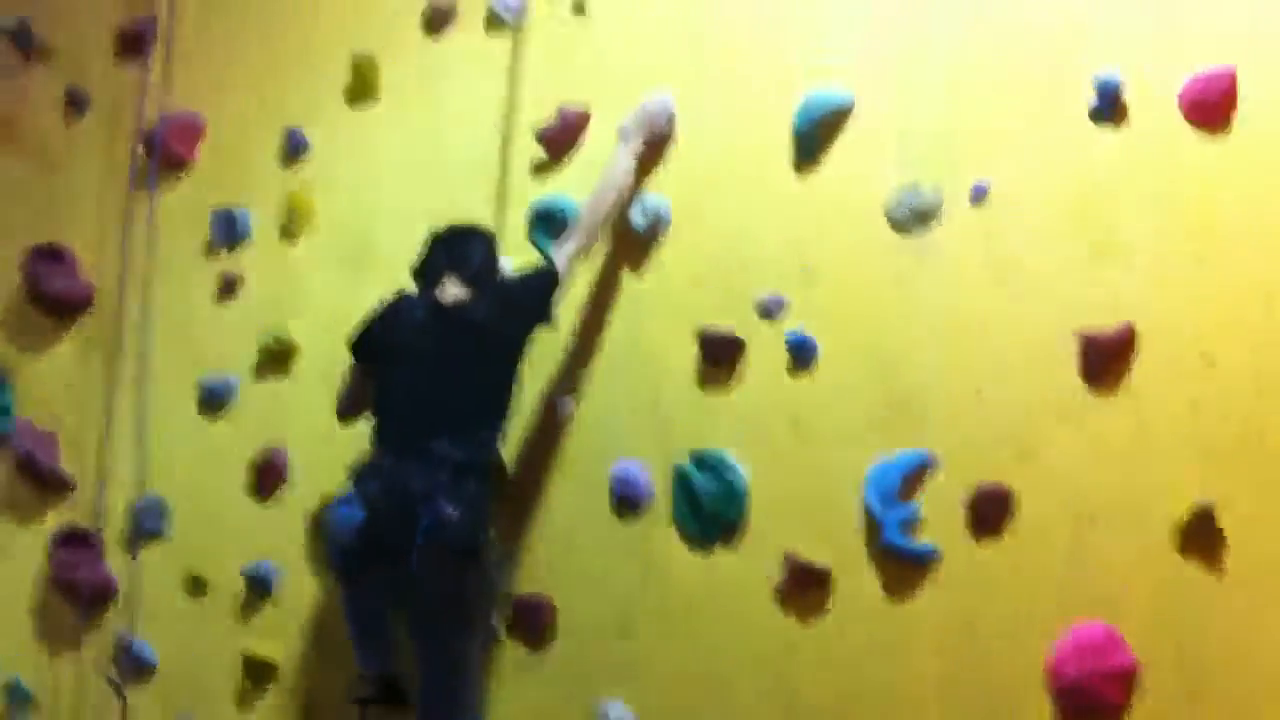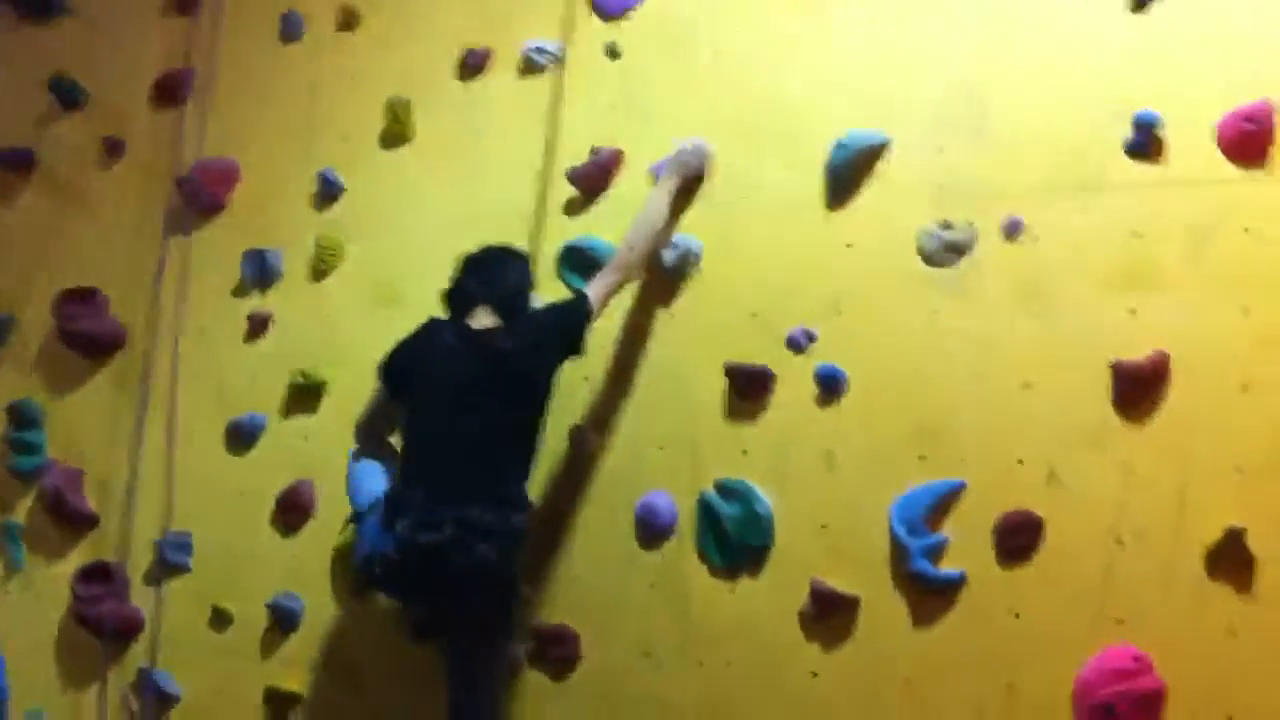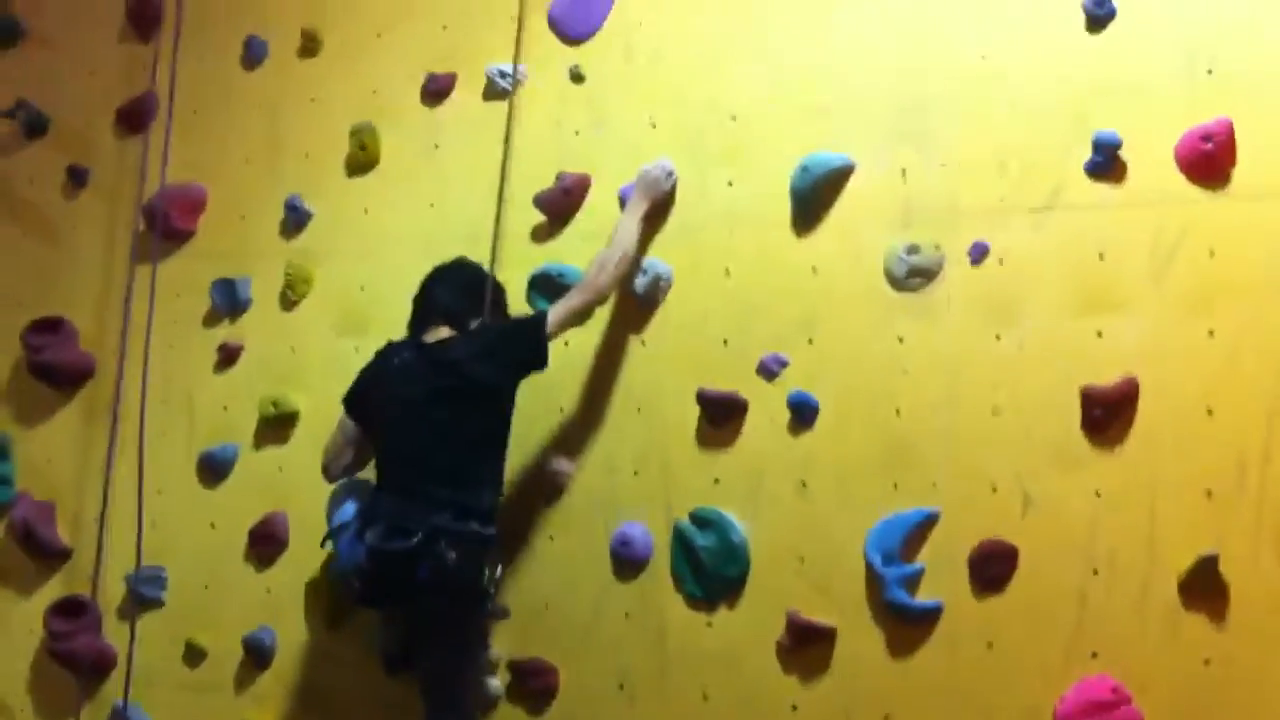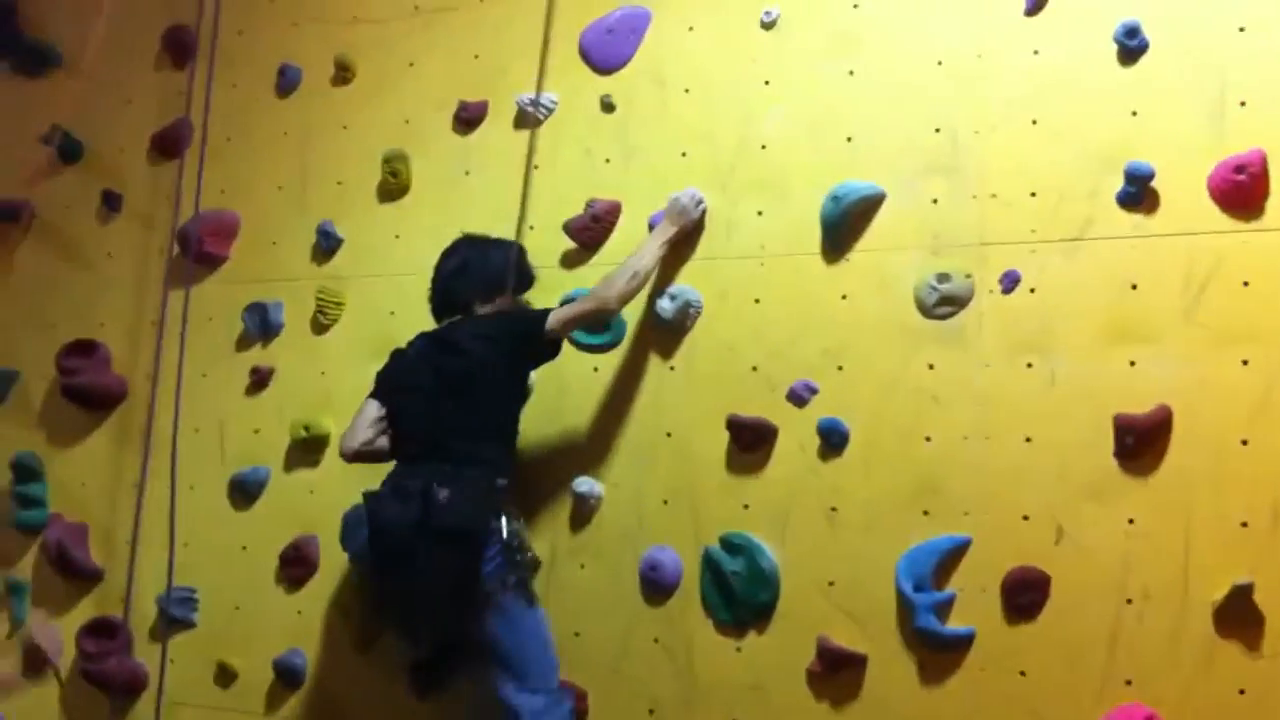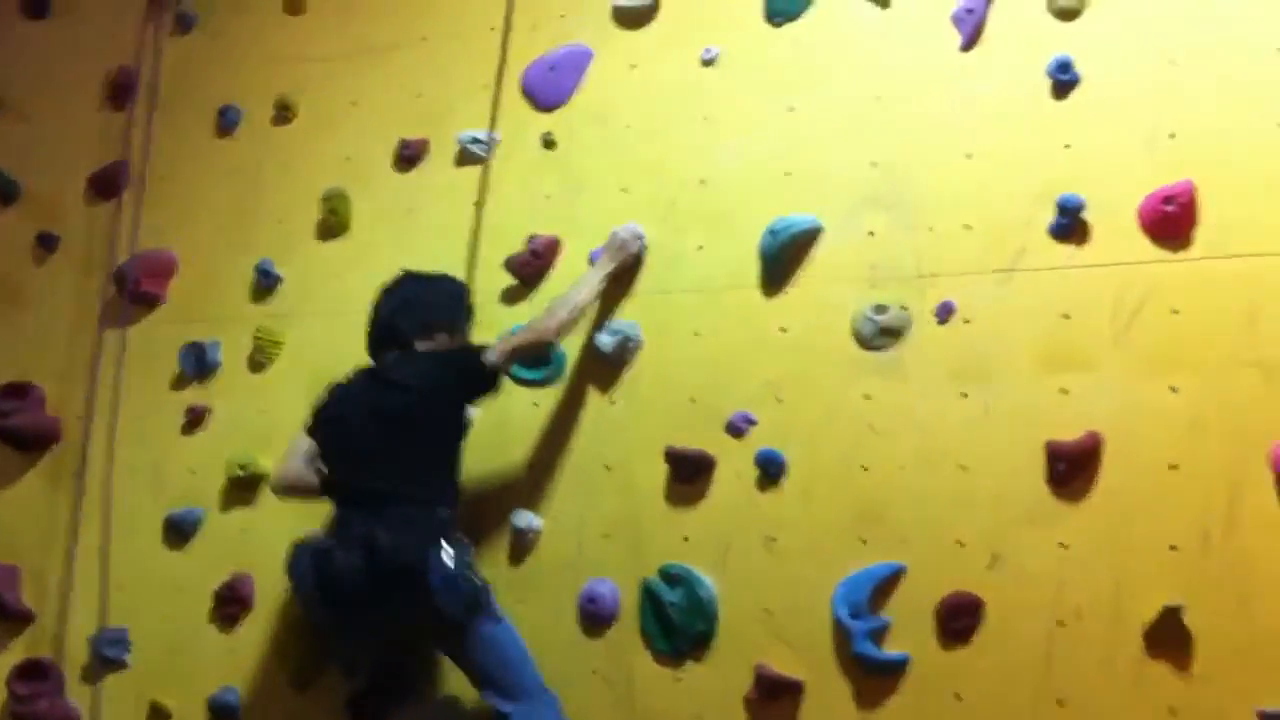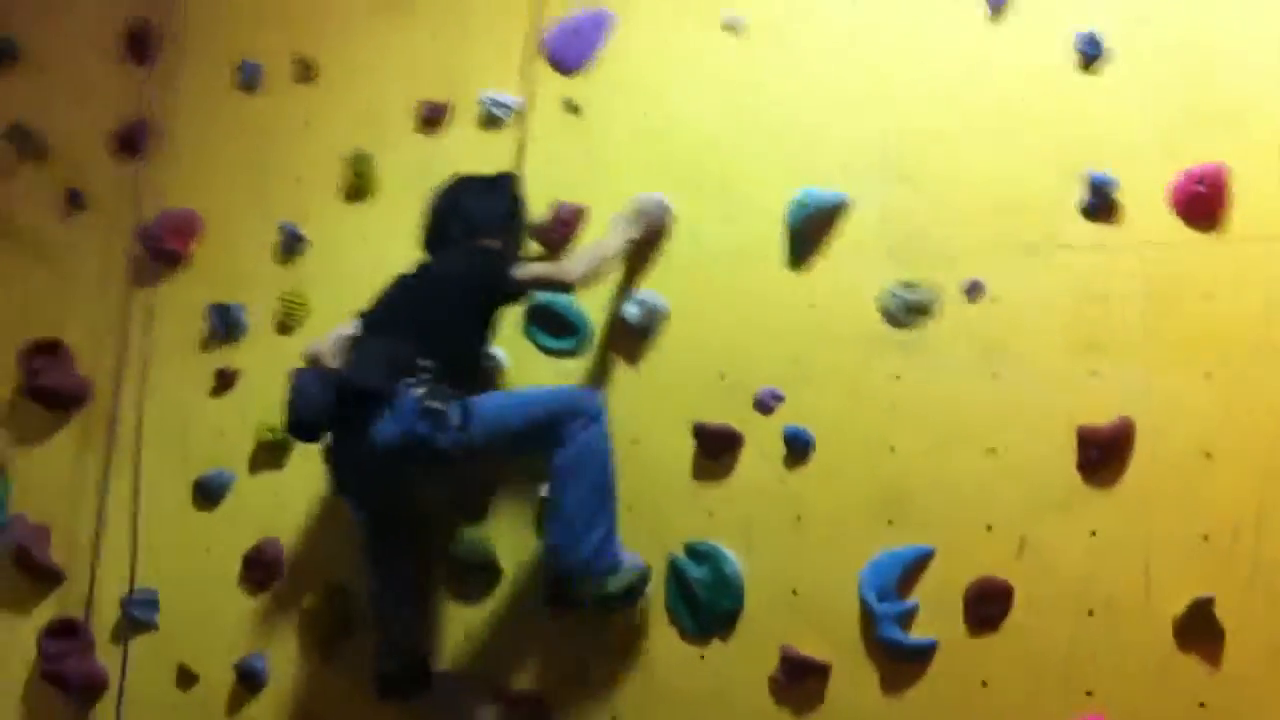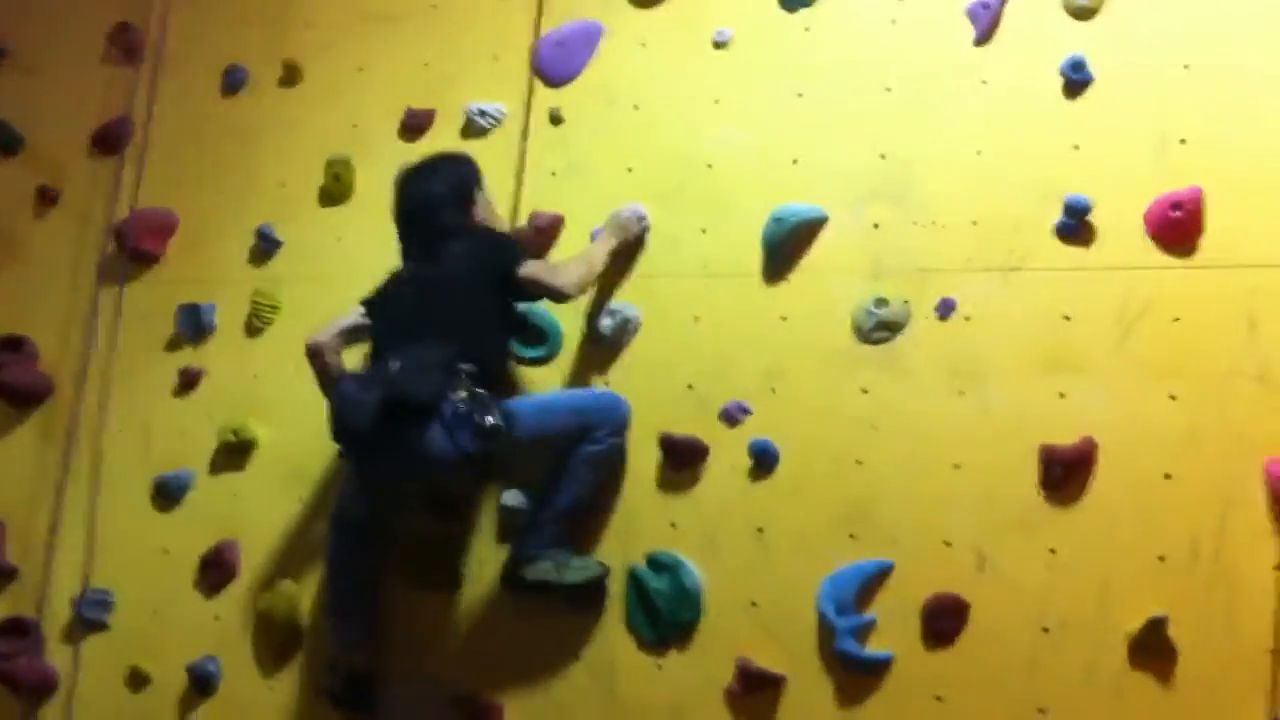
dt=0.4s
person 1, frame 1
left shoulder: (394, 321)
right shoulder: (508, 309)
left elbow: (348, 409)
right elbow: (590, 226)
right wrist: (635, 140)
left hip: (373, 523)
right hip: (450, 536)
left knee: (340, 520)
person 1, frame 2
left shoulder: (424, 345)
right shoulder: (539, 340)
left elbow: (367, 435)
right elbow: (624, 266)
right wrist: (670, 181)
left hip: (398, 554)
right hip: (482, 564)
left ankle: (425, 609)
person 1, frame 3
left shoulder: (386, 367)
right shoulder: (495, 352)
left elbow: (335, 467)
right elbow: (594, 290)
right wrist: (639, 204)
left hip: (375, 562)
right hip: (453, 569)
left knee: (349, 504)
left ankle: (407, 638)
person 1, frame 4
left shoulder: (406, 359)
right shoulder: (504, 336)
left elbow: (353, 444)
right elbow: (605, 300)
right wrist: (666, 230)
left hip: (395, 534)
right hip: (471, 536)
left knee: (358, 522)
left ankle: (431, 646)
person 1, frame 5
left shoulder: (344, 397)
right shoulder: (445, 371)
left elbow: (287, 478)
right elbow: (543, 331)
right wrist: (606, 264)
left hip: (347, 580)
right hip: (426, 571)
left knee: (306, 563)
left ankle: (374, 677)
person 1, frame 6
left shoulder: (406, 288)
right shoulder: (478, 269)
left elbow: (321, 352)
right elbow: (569, 273)
right wrist: (629, 229)
left hip: (355, 439)
right hip: (412, 418)
left knee: (387, 537)
right knee: (581, 409)
left ankle: (400, 661)
right ankle: (587, 568)
person 1, frame 7
left shoulder: (402, 282)
right shoulder: (489, 251)
left elbow: (320, 343)
right elbow: (564, 283)
left wrist: (351, 409)
right wrist: (610, 238)
left hip: (379, 436)
right hip: (447, 426)
left knee: (353, 524)
right knee: (606, 413)
left ankle: (353, 664)
right ankle: (539, 553)
